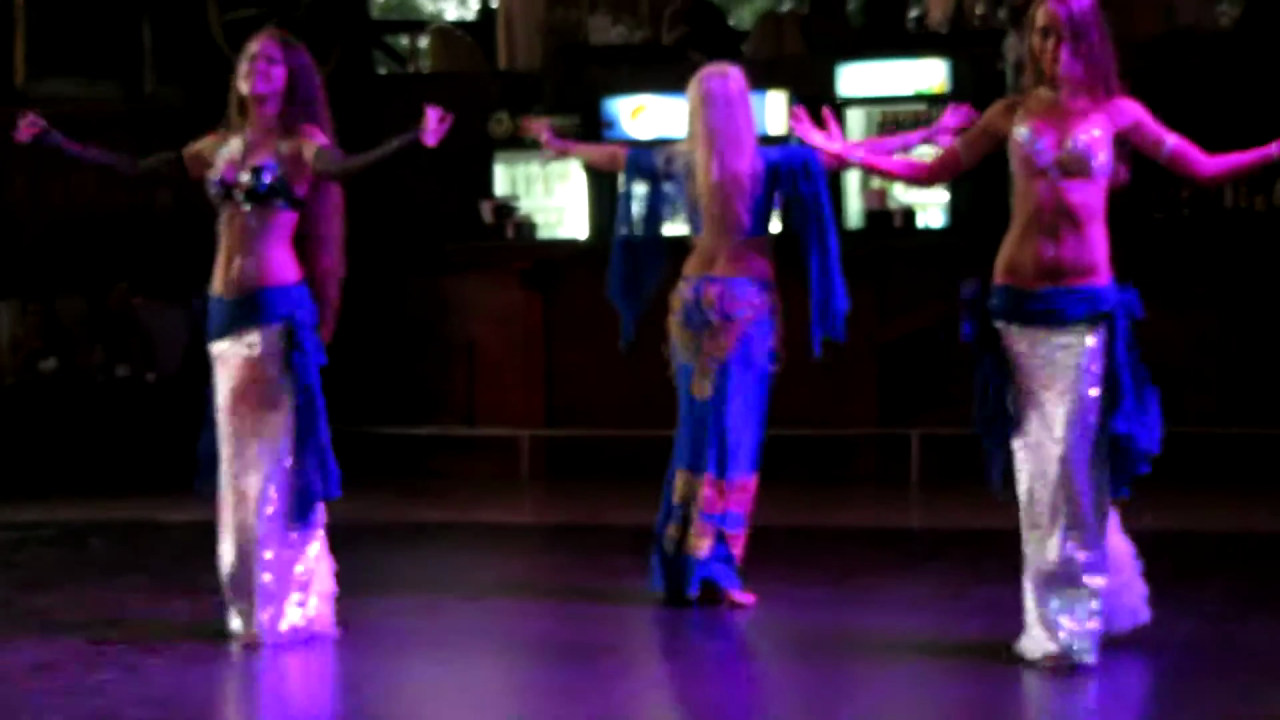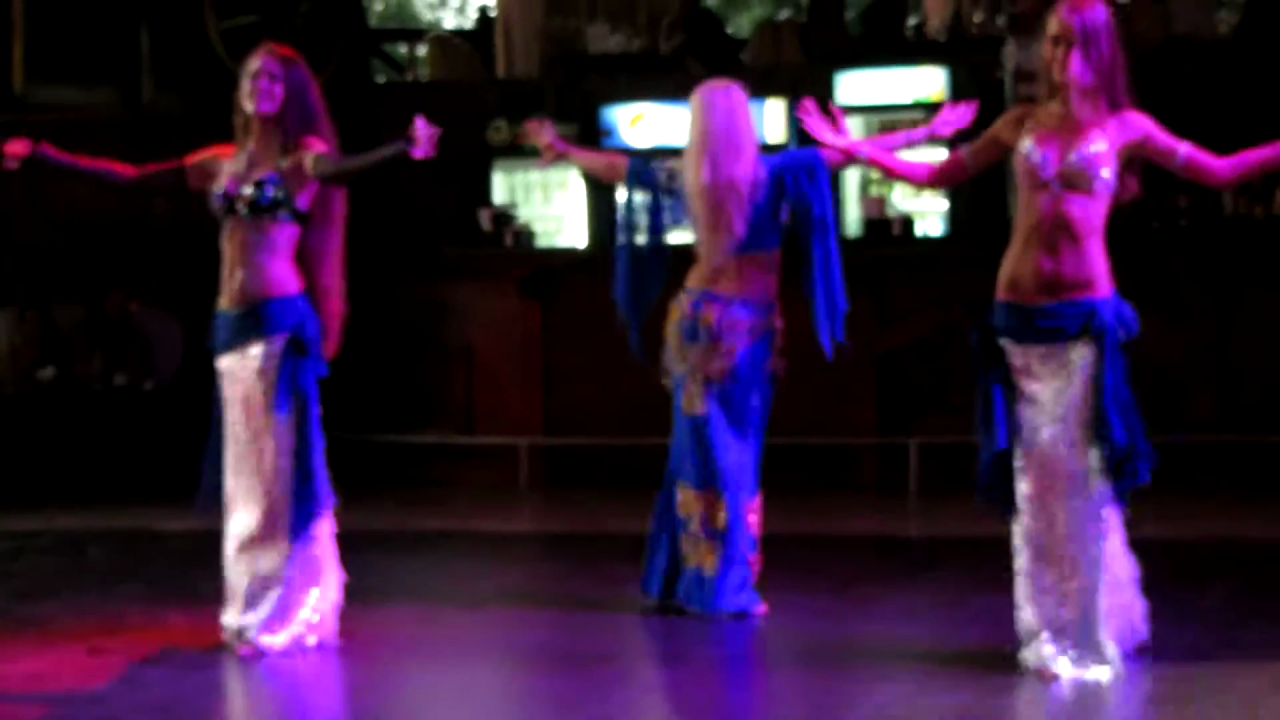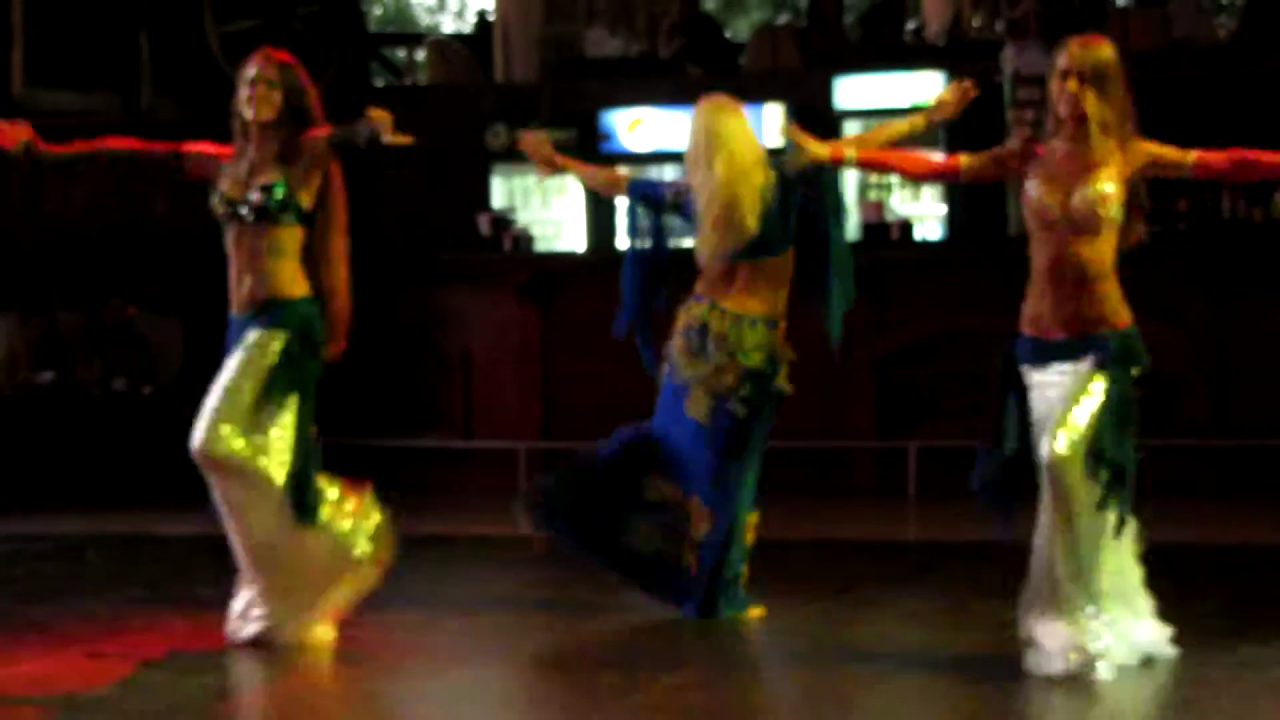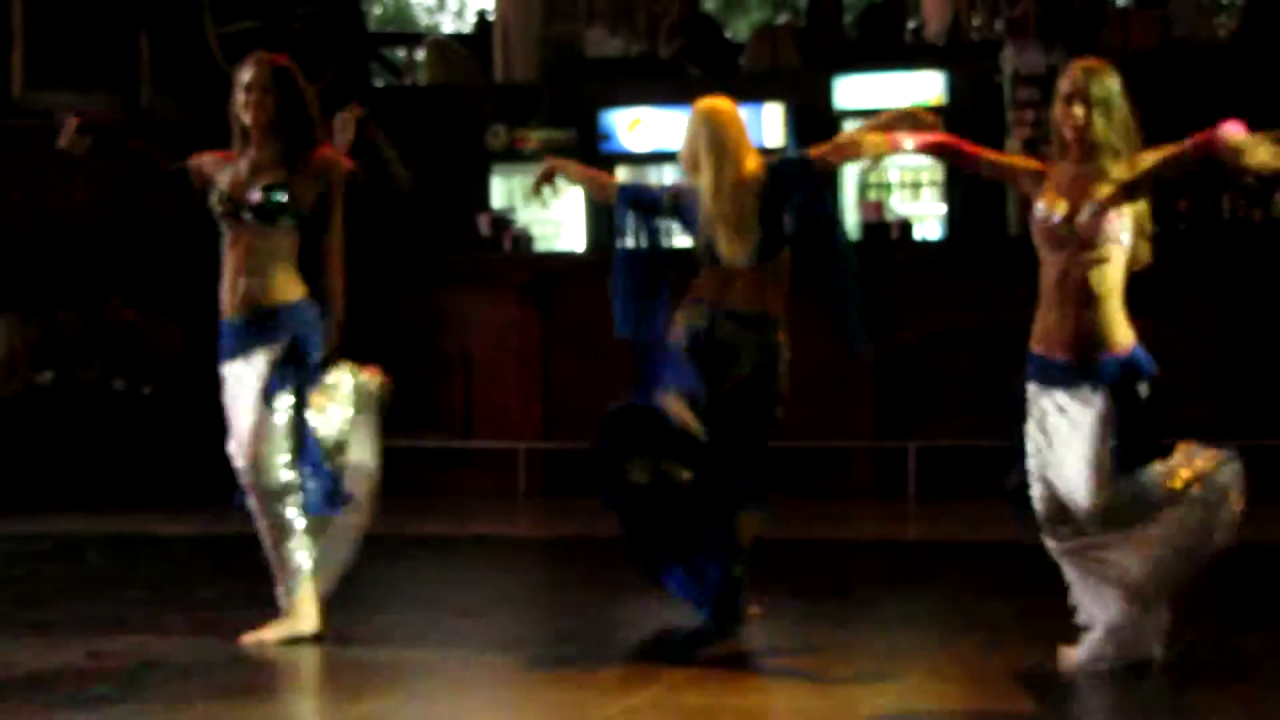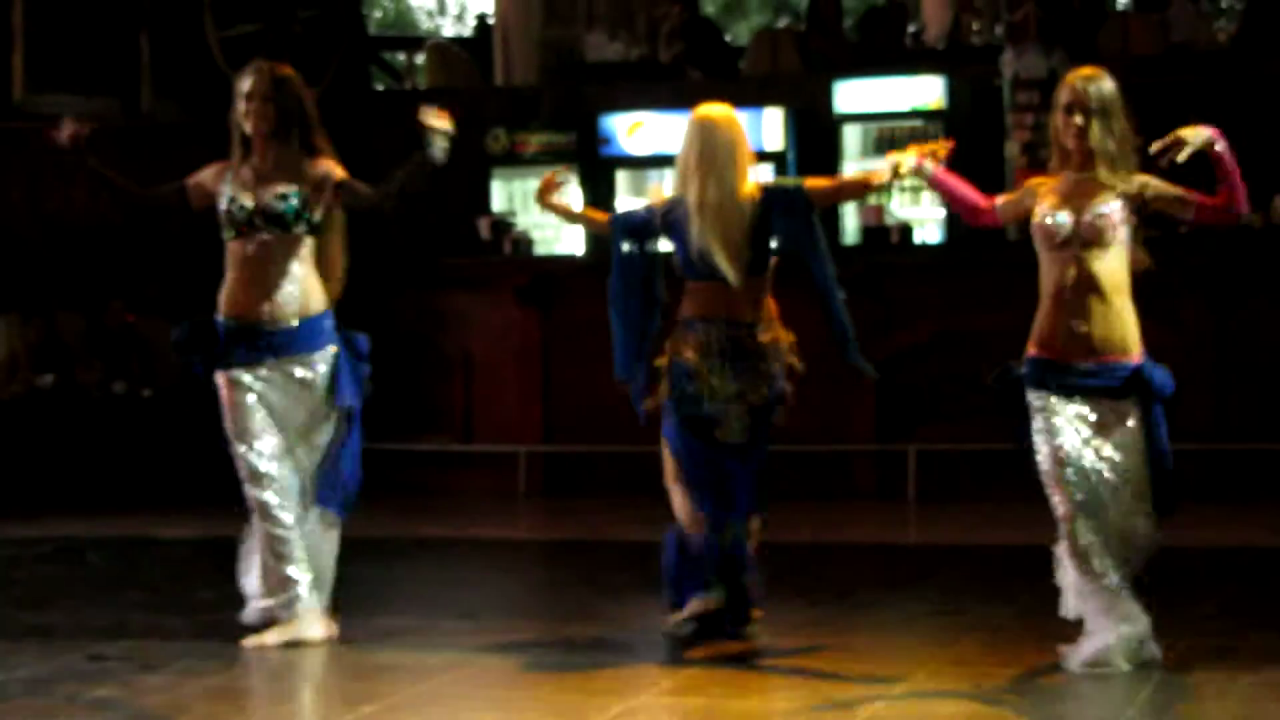
dt=0.2s
person 1, frame 1
left shoulder: (1118, 112)
right shoulder: (1011, 112)
left elbow: (1202, 167)
right elbow: (931, 172)
right wrist: (848, 153)
left hip: (1087, 302)
right hip: (1016, 301)
left knee: (1075, 456)
right knee: (1037, 458)
left ankle: (1077, 617)
right ankle: (1052, 619)
person 1, frame 2
left shoulder: (1124, 127)
right shoulder: (1020, 125)
left elbow: (1217, 172)
right elbow: (933, 175)
right wrist: (853, 147)
left hip: (1087, 315)
right hip: (1018, 315)
left knee: (1080, 471)
right knee: (1036, 475)
left ankle: (1085, 633)
right ankle: (1046, 631)
person 1, frame 3
left shoulder: (1130, 159)
right shoulder: (1027, 160)
left elbow: (1224, 163)
right elbow: (938, 166)
right wrist: (845, 154)
left hip: (1104, 346)
right hip: (1039, 349)
left knee: (1069, 459)
right knee: (1068, 484)
left ankle: (1089, 626)
right ankle: (1116, 623)
person 1, frame 4
left shoulder: (1133, 172)
right shoulder: (1040, 178)
left elbow: (1223, 139)
right elbow: (978, 158)
left wrist: (1228, 136)
right wrist: (911, 140)
left hip: (1111, 368)
right hip: (1048, 370)
left knee: (1085, 499)
right knee: (1057, 511)
right ankle: (1119, 627)
person 1, frame 5
left shoulder: (1132, 189)
right shoulder: (1037, 191)
left elbow: (1229, 212)
right elbow: (987, 212)
left wrist: (1217, 147)
right wrist: (931, 172)
left hip: (1121, 374)
right hip: (1051, 374)
left knee: (1126, 522)
right knee: (1076, 512)
left ankle: (1112, 621)
right ankle: (1114, 632)
person 2, frame 1
left shoulder: (301, 141)
right shoulder: (220, 147)
left elbow: (340, 165)
right elbow: (135, 170)
left wrist: (414, 140)
right wrist: (51, 139)
left hip: (277, 309)
right hip: (226, 313)
left knee: (271, 456)
right knee: (241, 459)
left ankle: (288, 603)
right ankle: (253, 601)
person 2, frame 2
left shoulder: (304, 154)
right shoulder: (222, 161)
left elbow: (340, 165)
right elbow: (136, 175)
left wrist: (404, 150)
left hip: (280, 321)
right hip: (233, 325)
left knee: (275, 469)
right knee: (250, 468)
left ankle: (286, 615)
right ankle: (262, 610)
person 2, frame 3
left shoulder: (307, 153)
right shoulder: (222, 161)
left elbow: (341, 134)
right elbow: (133, 148)
left wrist: (372, 128)
left hip: (284, 321)
right hip: (248, 324)
left knee: (215, 445)
right knee: (259, 462)
right ankle: (292, 604)
person 2, frame 4
left shoulder: (313, 163)
right shoulder: (221, 166)
right elbow: (151, 169)
right wrist: (88, 145)
left hip: (285, 328)
right hip: (236, 332)
left knee: (271, 462)
right knee: (259, 470)
right ankle: (302, 589)
person 2, frame 5
left shoulder: (315, 171)
right shoulder: (218, 178)
right elbow: (136, 199)
right wrist: (86, 157)
left hip: (307, 338)
right hip: (238, 341)
left knee: (309, 473)
right knee: (261, 476)
left ankle: (301, 602)
right ankle: (295, 607)
person 3, frame 1
left shoulder: (679, 160)
right shoulder: (766, 162)
left elbow: (614, 156)
left wrist: (562, 145)
right wrist: (928, 136)
left hip: (692, 300)
right hip: (746, 303)
left knee: (697, 433)
right knee: (736, 436)
left ankle: (682, 570)
right ankle: (716, 568)
person 3, frame 2
left shoulder: (685, 178)
right shoulder: (770, 173)
left elbow: (613, 167)
left wrist: (560, 148)
right wrist: (933, 129)
left hip: (693, 316)
right hip: (746, 325)
left knee: (694, 447)
right knee: (737, 455)
left ankle: (681, 579)
right ankle: (730, 588)
person 3, frame 3
left shoulder: (693, 192)
right shoulder: (780, 180)
left elbow: (617, 184)
right elbow: (861, 147)
left wrist: (558, 164)
right wrist: (931, 116)
left hip: (701, 330)
right hip: (756, 339)
left knee: (674, 440)
right knee: (739, 462)
left ankle: (570, 499)
right ankle: (721, 592)
person 3, frame 4
left shoulder: (687, 196)
right shoulder: (772, 178)
left elbow: (613, 192)
left wrist: (561, 168)
right wrist: (898, 122)
left hip: (699, 329)
right hip: (757, 339)
right knee: (741, 469)
left ankle: (672, 411)
right ankle: (724, 600)
person 3, frame 5
left shoulder: (674, 211)
right shoulder: (765, 201)
left elbow: (608, 225)
right elbow: (843, 191)
left wrist: (556, 206)
left hip: (699, 346)
right hip: (758, 349)
left knee: (688, 468)
right knee: (742, 475)
left ankle: (709, 585)
right ankle: (735, 602)
